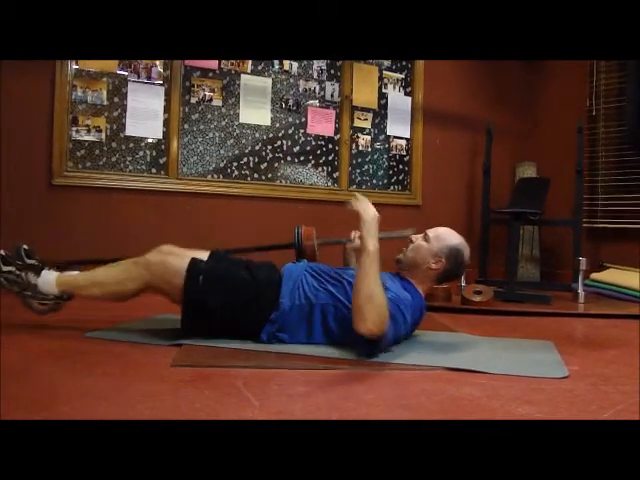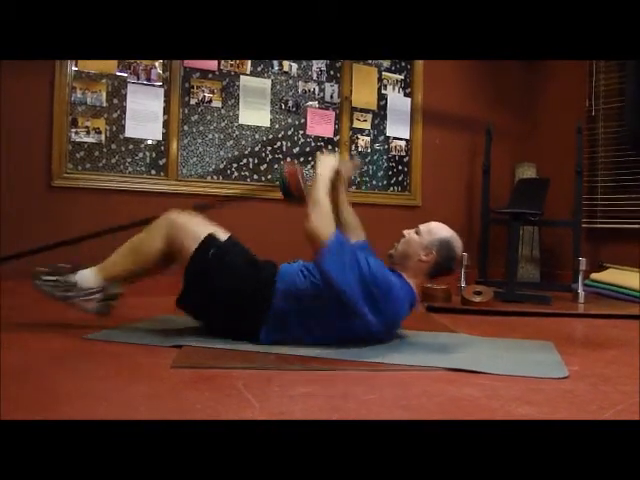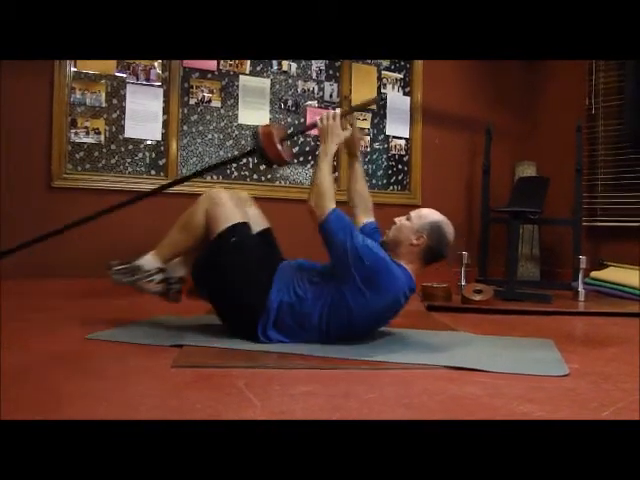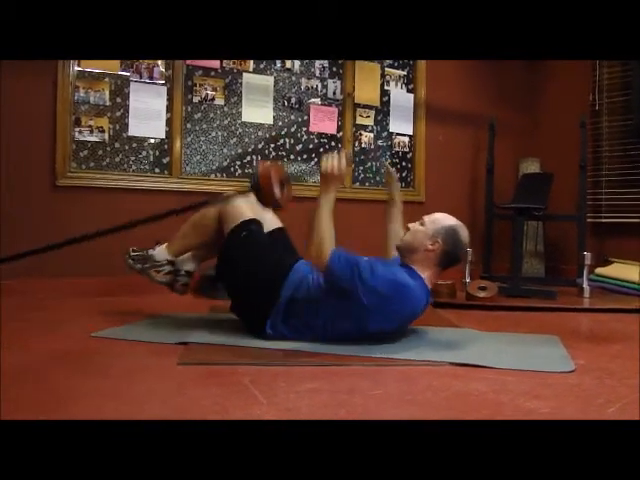
dt=0.2s
person 1, frame 1
left shoulder: (402, 306)
right shoulder: (402, 290)
left elbow: (367, 326)
left wrist: (371, 244)
right wrist: (360, 253)
left hip: (266, 312)
right hip: (274, 286)
left knee: (151, 266)
right knee: (166, 254)
left ankle: (48, 284)
right ankle: (56, 281)
person 1, frame 2
left shoulder: (382, 288)
right shoulder: (398, 288)
left elbow: (319, 235)
right elbow: (354, 244)
left wrist: (323, 177)
right wrist: (341, 190)
left hip: (258, 310)
right hip: (270, 286)
left knee: (175, 222)
right knee: (189, 226)
left ankle: (88, 283)
right ankle: (98, 280)
person 1, frame 3
left shoulder: (377, 270)
right shoulder: (393, 275)
left elbow: (320, 208)
right elbow: (362, 218)
left wrist: (329, 147)
right wrist: (354, 158)
left hip: (260, 310)
right hip: (276, 288)
left knee: (215, 201)
right knee: (235, 202)
left ankle: (152, 267)
right ankle: (176, 272)
person 1, frame 4
left shoulder: (395, 288)
right shoulder: (410, 287)
left elbow: (319, 255)
right elbow: (395, 258)
left wrist: (328, 190)
right wrist: (395, 202)
left hip: (272, 305)
right hip: (287, 285)
left knee: (235, 205)
right knee: (253, 207)
left ankle: (163, 259)
right ankle: (183, 266)
